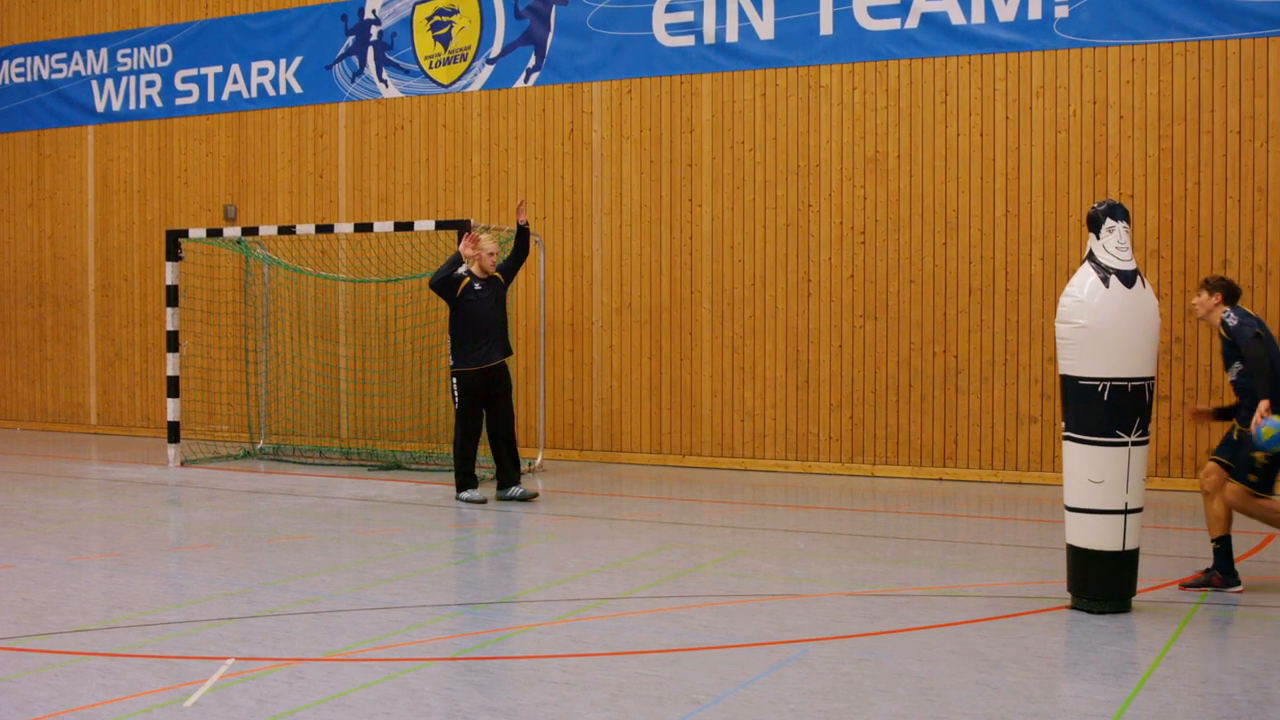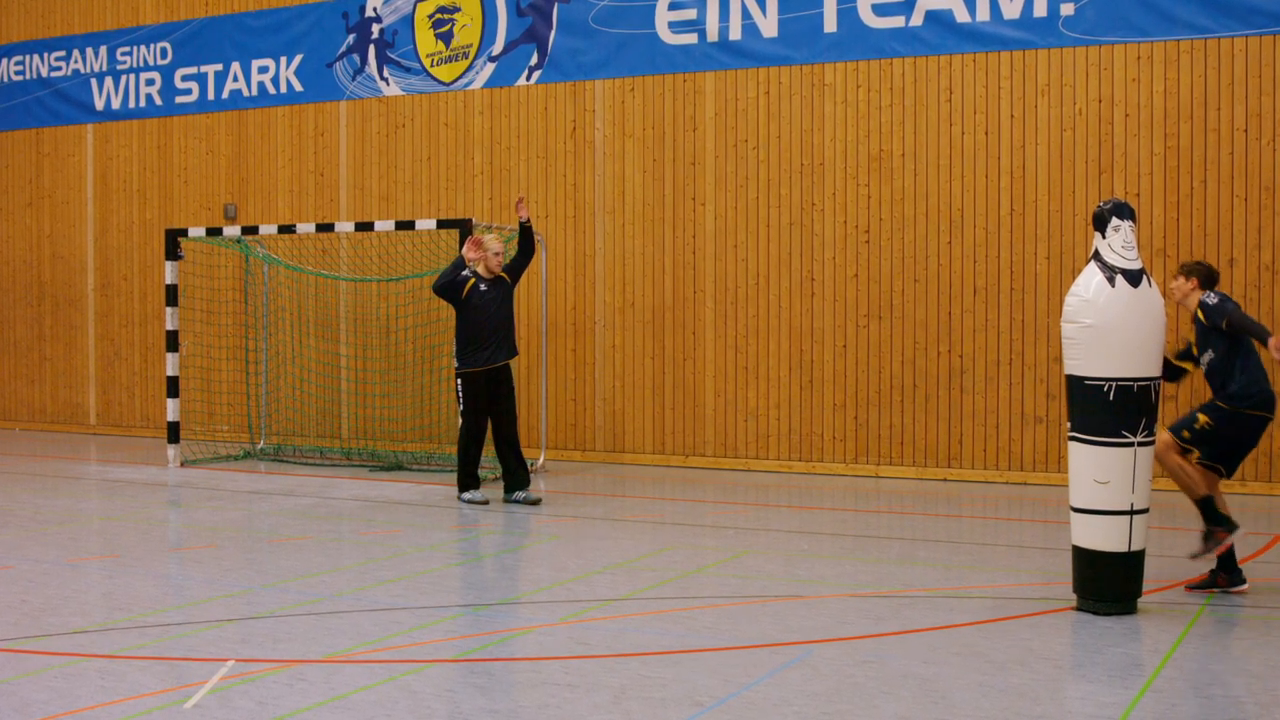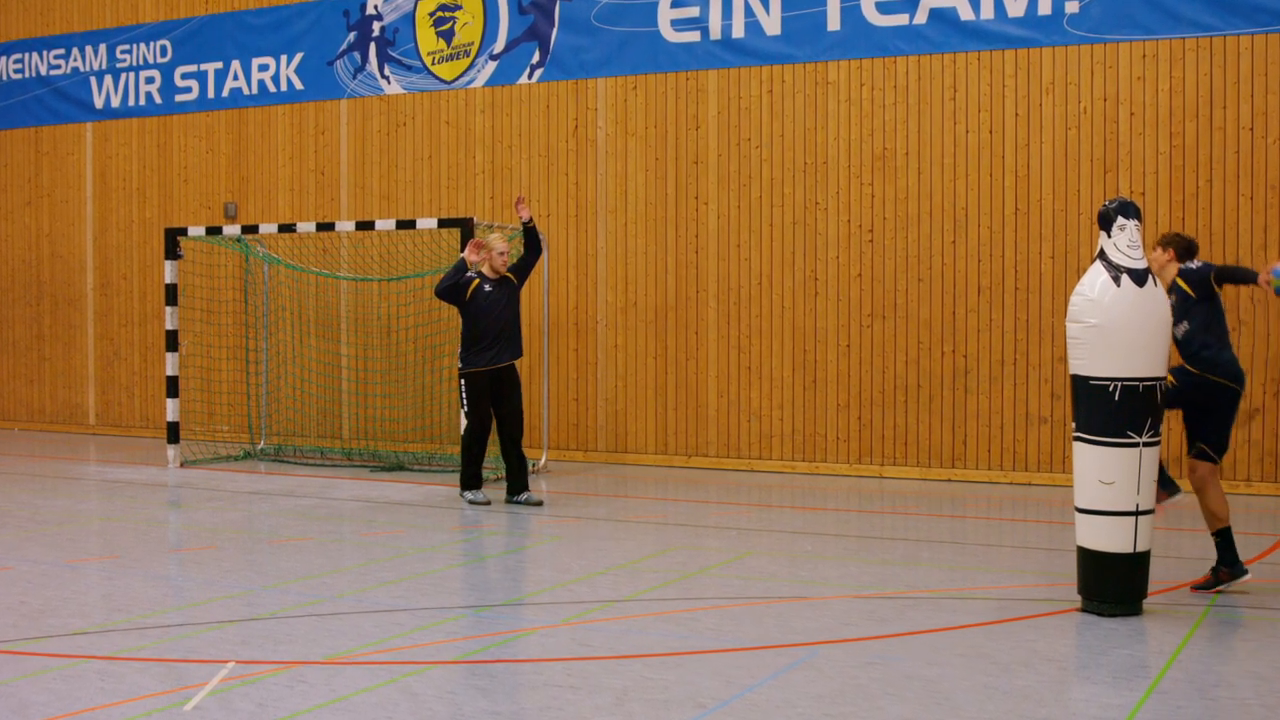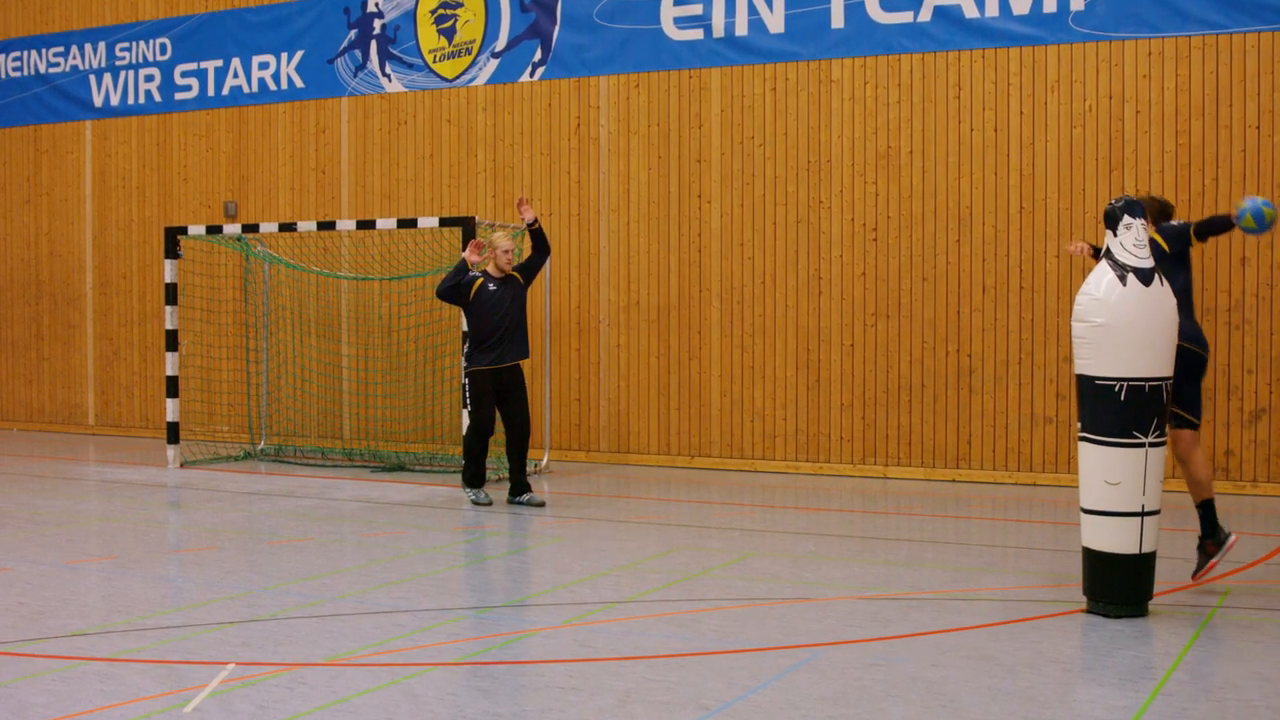
dt=0.5s
person 1, frame 1
left shoulder: (1234, 319)
right shoulder: (1229, 331)
right wrist: (1213, 413)
right hip: (1251, 421)
left knee: (1238, 494)
right knee: (1210, 480)
right ankle: (1223, 572)
person 1, frame 2
left shoulder: (1210, 303)
right shoulder: (1199, 334)
left elbow: (1239, 319)
right elbow: (1174, 372)
left hip: (1242, 402)
right hip: (1245, 406)
left knee: (1166, 445)
right knee: (1202, 477)
left ankle: (1221, 524)
right ankle: (1228, 572)
person 1, frame 3
left shoulder: (1189, 275)
right shoulder: (1168, 298)
left elbow: (1224, 273)
left hip: (1208, 374)
right hip: (1220, 384)
right knee: (1202, 474)
left ankle: (1161, 482)
right ankle: (1229, 564)
person 1, frame 4
left shoulder: (1166, 235)
right shoulder: (1146, 252)
left elbow: (1205, 228)
left wrist: (1235, 220)
right wrist: (1092, 249)
left hip: (1173, 345)
right hip: (1187, 351)
right knee: (1186, 443)
right ankle: (1211, 534)
person 2, frame 1
left shoulder: (499, 278)
right shoulder: (460, 283)
left elbow: (520, 254)
right elbow: (435, 282)
left wrist: (522, 225)
right wrist: (459, 255)
left hip: (497, 366)
right hip: (466, 369)
left knee: (504, 425)
right knee: (468, 428)
left ankle: (509, 484)
right ankle: (466, 487)
person 2, frame 2
left shoulder: (505, 279)
right shoulder: (465, 283)
left elbow: (526, 253)
right elbow: (439, 287)
left wrist: (524, 222)
right wrist: (463, 259)
left hip: (500, 368)
right hip: (471, 370)
left knee: (507, 428)
right knee: (473, 429)
left ankle: (516, 487)
right ankle: (467, 487)
person 2, frame 3
left shoulder: (512, 280)
right shoulder: (469, 284)
left elbow: (534, 251)
right elbow: (441, 290)
left wrist: (527, 221)
right wrist: (465, 261)
left hip: (506, 369)
right hip: (475, 370)
left knee: (513, 429)
right knee: (478, 428)
left ankle: (517, 489)
right ankle: (470, 486)
person 2, frame 4
left shoulder: (518, 279)
right shoulder: (474, 283)
left elbow: (542, 252)
right elbow: (443, 292)
left wrist: (532, 223)
right wrist: (466, 262)
left hip: (512, 368)
right hip: (480, 369)
left knee: (520, 428)
right knee: (481, 426)
left ankle: (519, 489)
right ankle: (473, 483)
